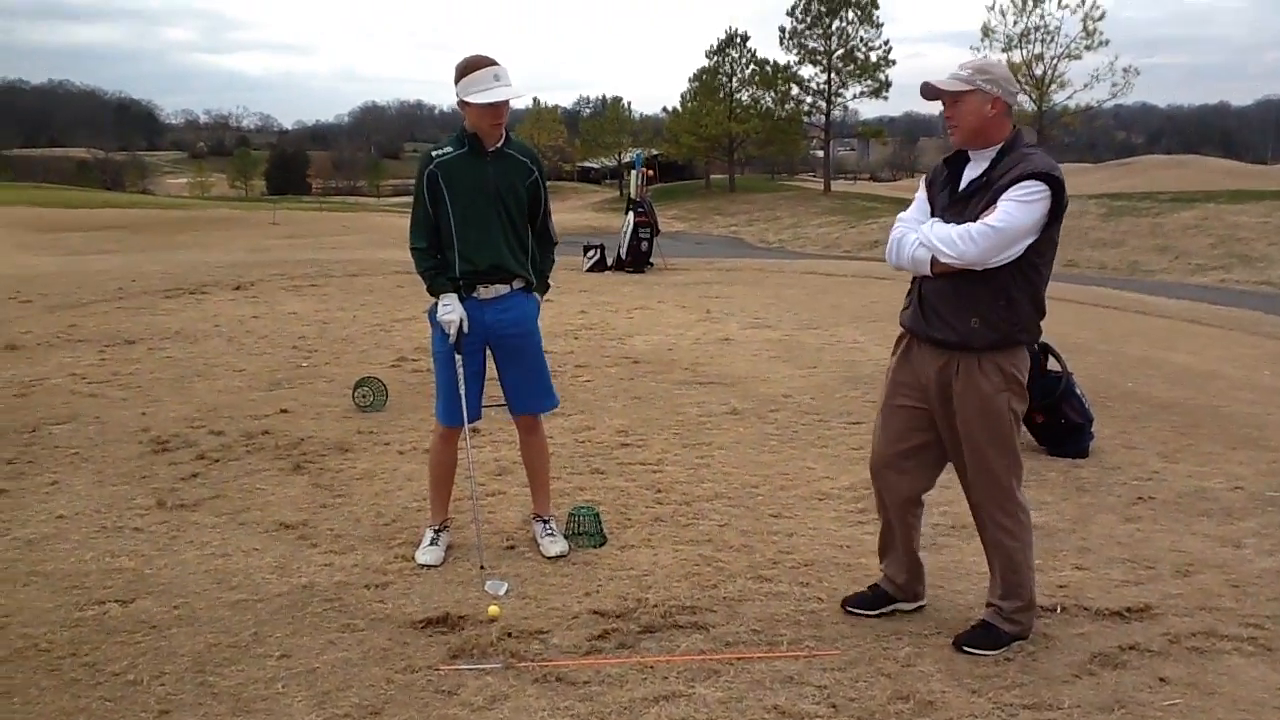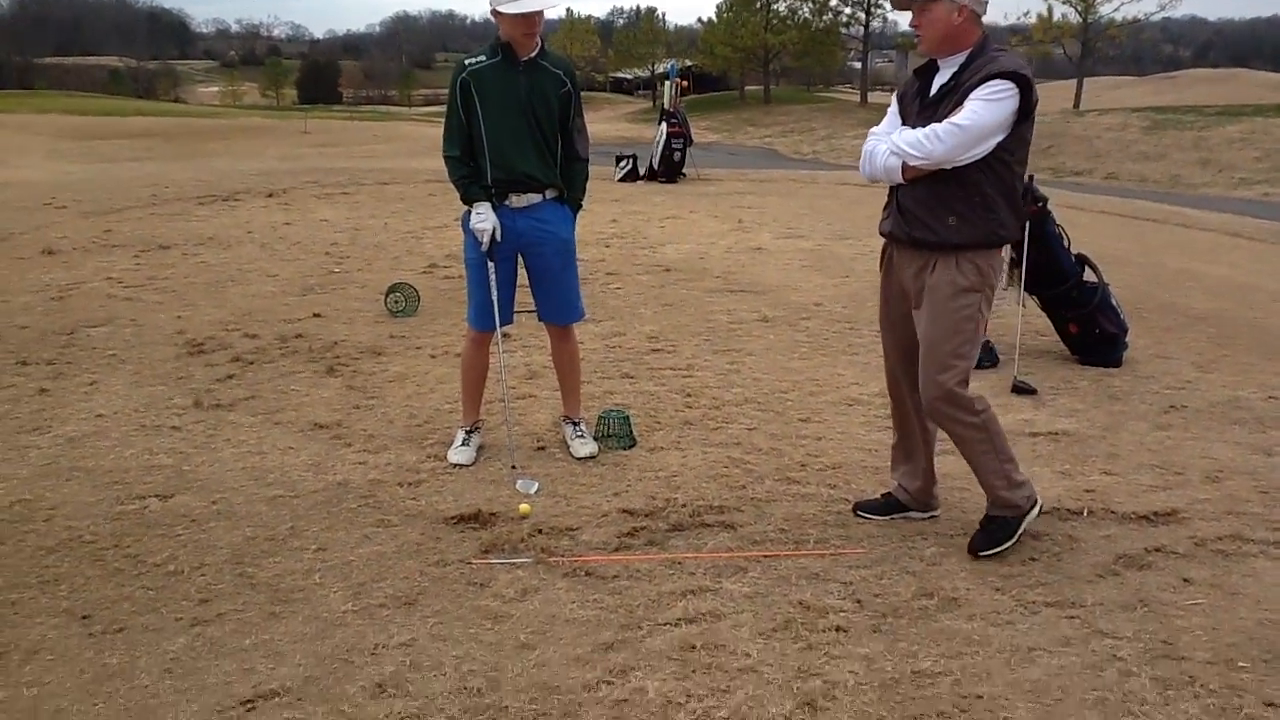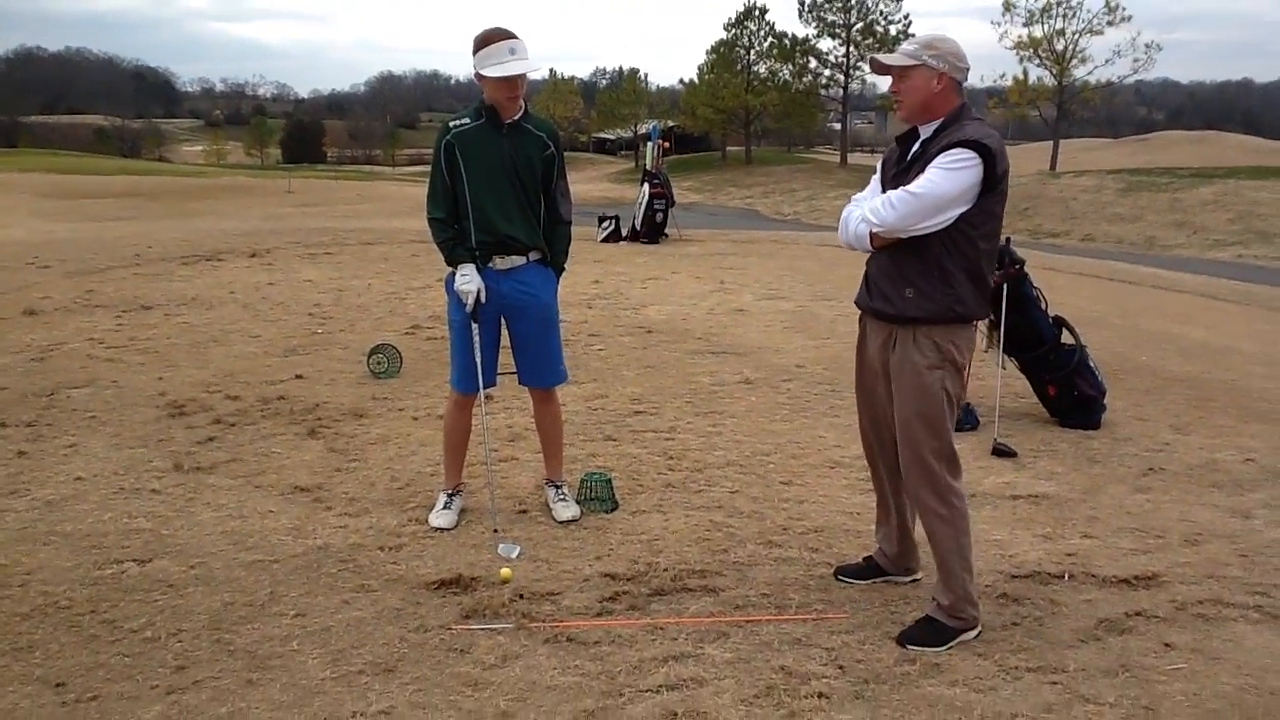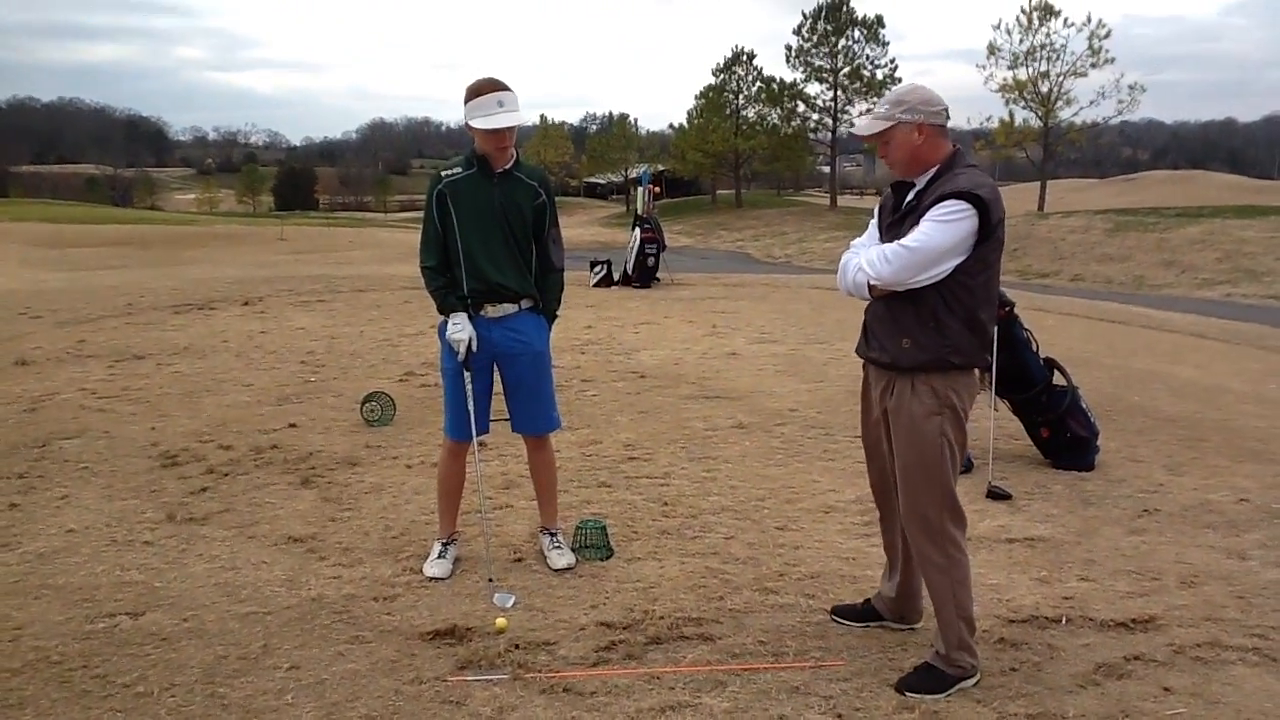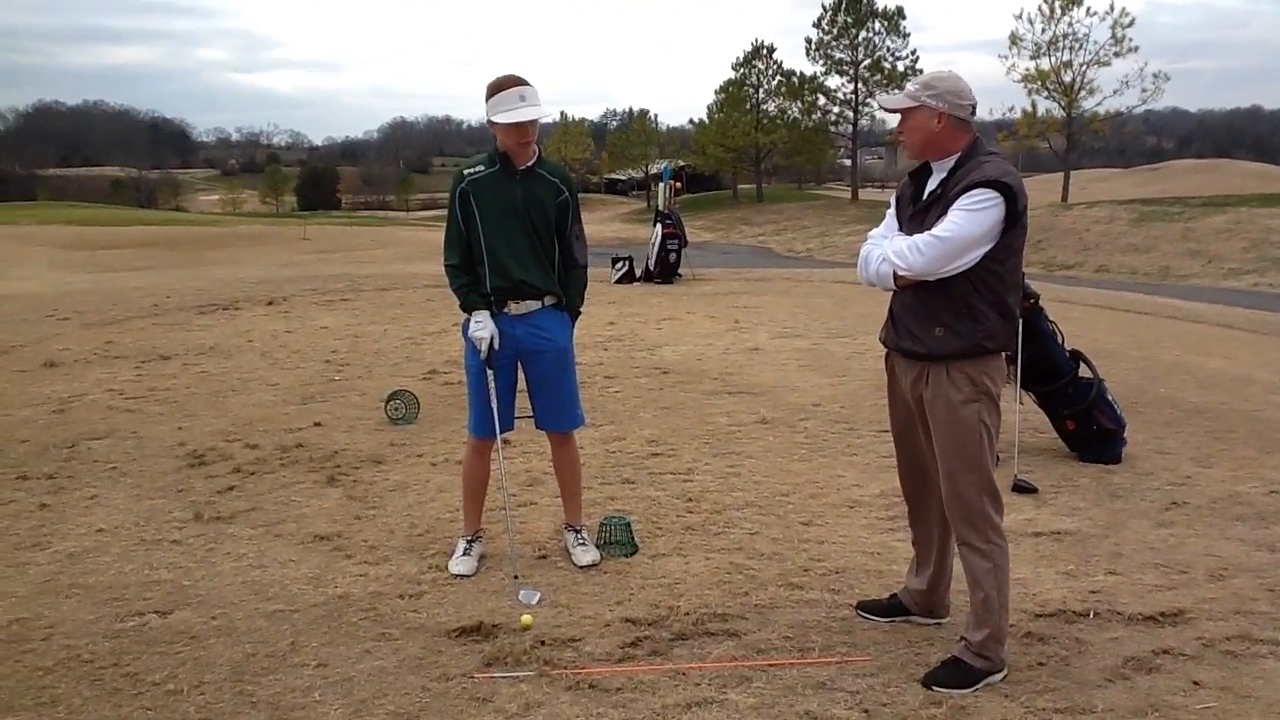
dt=0.5s
person 1, frame 1
left shoulder: (1034, 179)
right shoulder: (944, 173)
left elbow: (974, 245)
right elbow: (898, 246)
left wrist: (929, 236)
right wrist: (949, 252)
left hip: (986, 360)
right hip: (919, 346)
left knee: (994, 491)
right knee: (892, 466)
left ankle: (1012, 613)
right ankle: (900, 582)
person 1, frame 2
left shoulder: (1001, 80)
right shoulder: (917, 84)
left elbow: (938, 146)
right elbow: (872, 159)
left wrist: (903, 148)
right wrist: (917, 160)
left hip: (962, 259)
right hip: (902, 249)
left knee: (944, 387)
right knee: (905, 381)
left ankle: (1013, 497)
right ankle: (914, 490)
person 1, frame 3
left shoulder: (972, 149)
right shoulder: (903, 148)
left elbow: (892, 214)
right elbow: (852, 225)
left wrist: (879, 218)
right wrist: (884, 229)
left hip: (932, 332)
right hip: (880, 319)
left knee: (928, 466)
right knee: (884, 448)
left ankle: (958, 608)
right ankle: (895, 555)
person 1, frame 4
left shoulder: (966, 197)
right shoulder: (900, 195)
left elbow: (887, 268)
right elbow: (851, 271)
left wrist: (876, 267)
right wrist: (883, 276)
left hip: (934, 378)
right hip: (883, 365)
left knee: (931, 512)
right knee: (893, 497)
left ankle: (957, 656)
right ankle: (897, 601)
person 1, frame 5
left shoulder: (990, 184)
right shoulder: (916, 184)
left elbow: (922, 256)
right elbow: (871, 262)
left wrist: (898, 254)
right wrist: (908, 266)
left hip: (963, 366)
right hip: (905, 355)
left knee: (969, 502)
right knee: (921, 486)
left ankle: (986, 649)
right ankle: (923, 595)
person 2, frame 1
left shoulder: (525, 162)
right shoulder: (437, 165)
left elbow: (543, 232)
right elbow: (421, 241)
left wrist: (538, 286)
right wrist: (443, 294)
left hip: (515, 303)
right hip: (458, 306)
left knee: (529, 415)
right knee: (449, 424)
left ankle: (543, 517)
right ankle: (437, 525)
person 2, frame 2
left shoulder: (559, 73)
right shoulder: (470, 74)
left elbow: (575, 149)
right elbow: (455, 149)
left wrist: (569, 208)
right wrist: (477, 203)
left hip: (548, 212)
right hip: (491, 214)
left knee: (562, 324)
right knee: (480, 328)
left ankle: (573, 420)
right ankle: (469, 426)
person 2, frame 3
left shoulder: (543, 136)
right shoulder: (455, 136)
left elbow: (559, 211)
right elbow: (440, 212)
left wrist: (551, 270)
right wrist: (462, 265)
left hip: (531, 275)
right hip: (475, 276)
left knee: (544, 387)
right knee: (463, 391)
left ankle: (555, 484)
right ankle: (451, 490)
person 2, frame 4
left shoulder: (535, 184)
right shoulder: (447, 185)
left elbow: (551, 259)
right elbow: (432, 260)
left wrist: (543, 318)
right wrist: (453, 313)
left hip: (523, 322)
right hip: (466, 323)
left knee: (538, 433)
right knee: (457, 438)
left ankle: (550, 531)
right ankle: (445, 539)
person 2, frame 5
left shoulder: (557, 182)
right shoulder: (470, 182)
left elbow: (574, 257)
right elbow: (456, 258)
left wrist: (567, 315)
right wrist: (477, 312)
left hip: (547, 320)
right hip: (490, 322)
left knee: (562, 431)
right knee: (481, 436)
left ankle: (575, 528)
right ankle: (470, 536)
